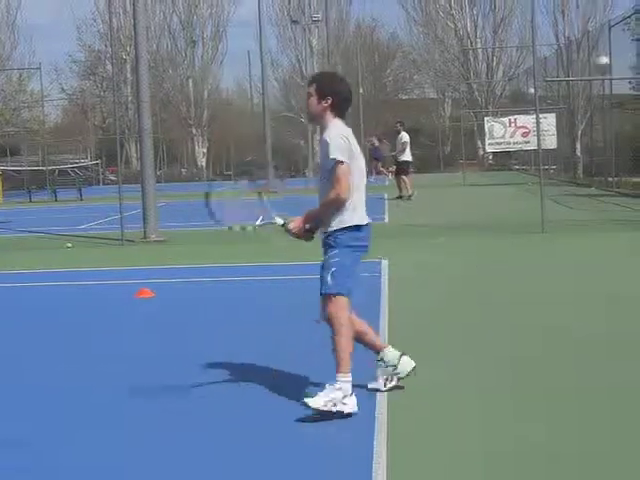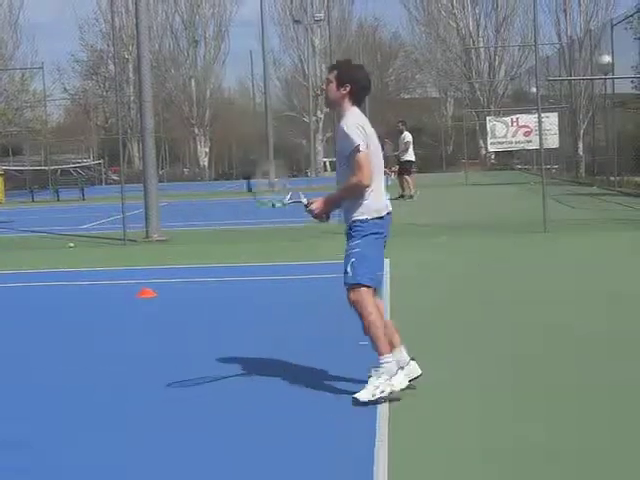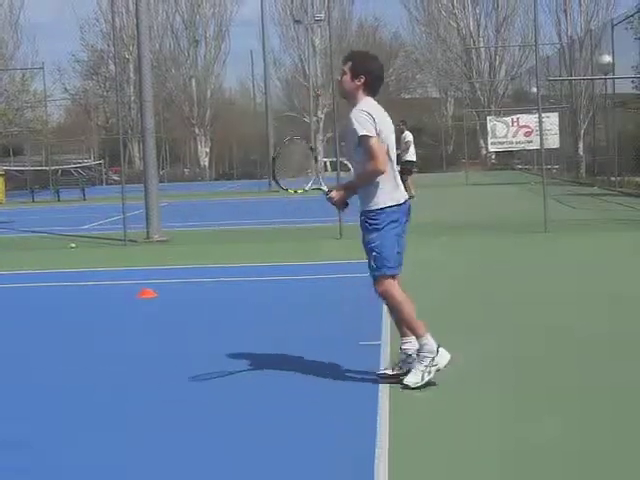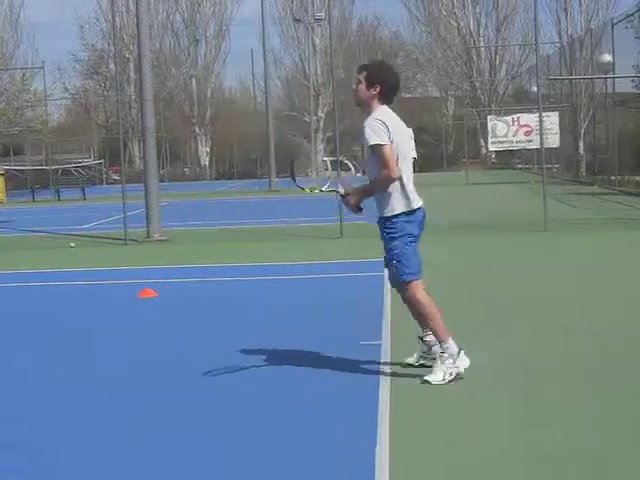
dt=0.1s
person 1, frame 1
left shoulder: (333, 135)
right shoulder: (338, 135)
left elbow: (342, 193)
left wrist: (306, 220)
right wrist: (311, 222)
left hip: (347, 233)
right hip: (346, 231)
left knee: (335, 306)
right knee: (336, 307)
left ankle: (343, 390)
right ankle: (392, 359)
person 1, frame 2
left shoulder: (350, 124)
right shoulder: (357, 123)
left elbow: (362, 178)
left wrist: (326, 202)
right wrist: (329, 203)
left hip: (366, 221)
right hip: (367, 219)
left knee: (359, 294)
right knee: (366, 295)
left ankle: (388, 370)
right ankle: (400, 361)
person 1, frame 3
left shoulder: (360, 113)
right shoulder: (376, 112)
left elbow: (377, 164)
left wrist: (344, 189)
right wrist: (349, 188)
left hip: (383, 210)
right hip: (390, 206)
left knee: (386, 285)
right knee: (386, 283)
left ankle: (430, 350)
right ankle: (410, 349)
person 1, frame 4
left shoulder: (374, 122)
right shoulder: (394, 121)
left elbow: (391, 172)
left wrist: (359, 193)
right wrist: (363, 192)
left hip: (397, 215)
right hip: (407, 211)
left knee: (410, 287)
right knee: (403, 284)
left ankle: (450, 353)
right ankle: (429, 341)
